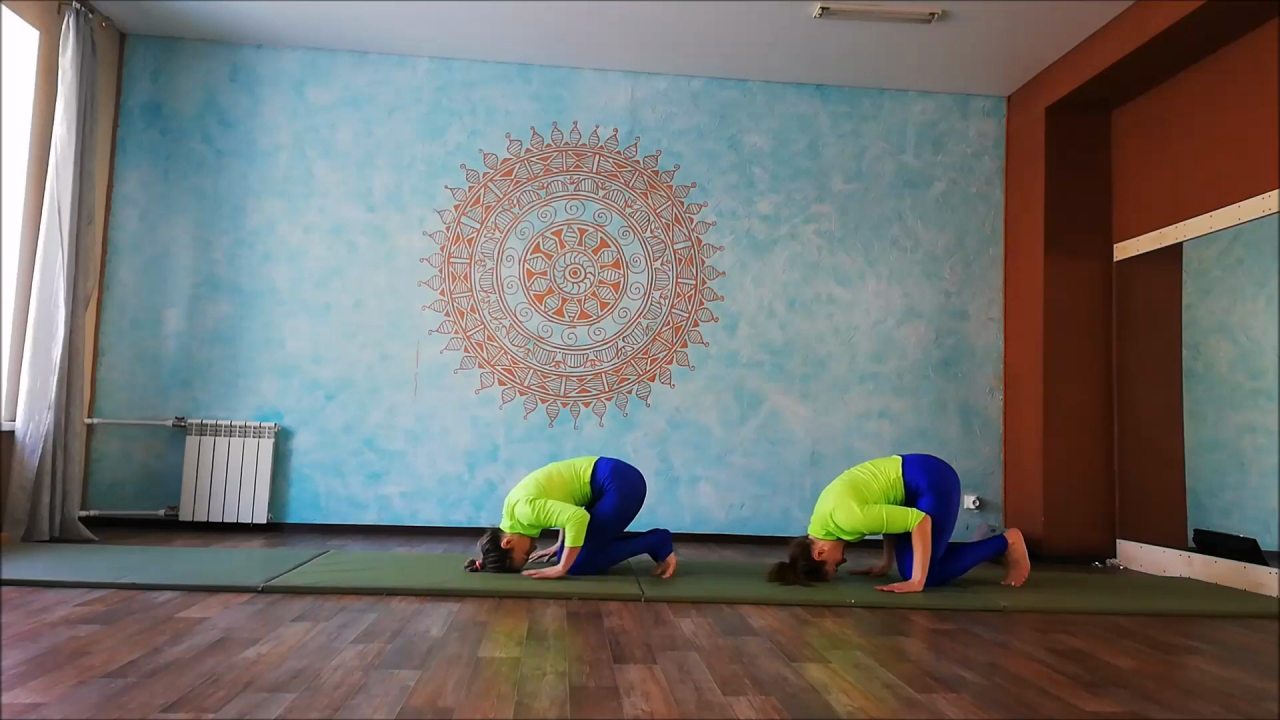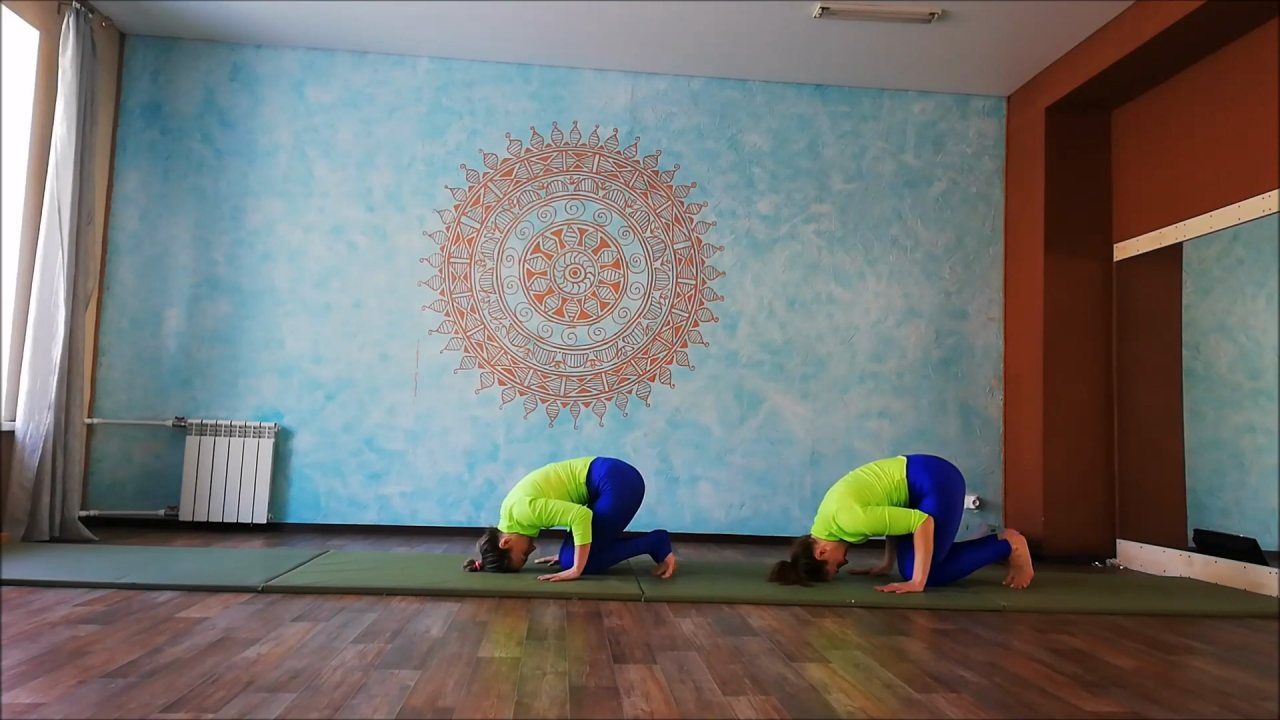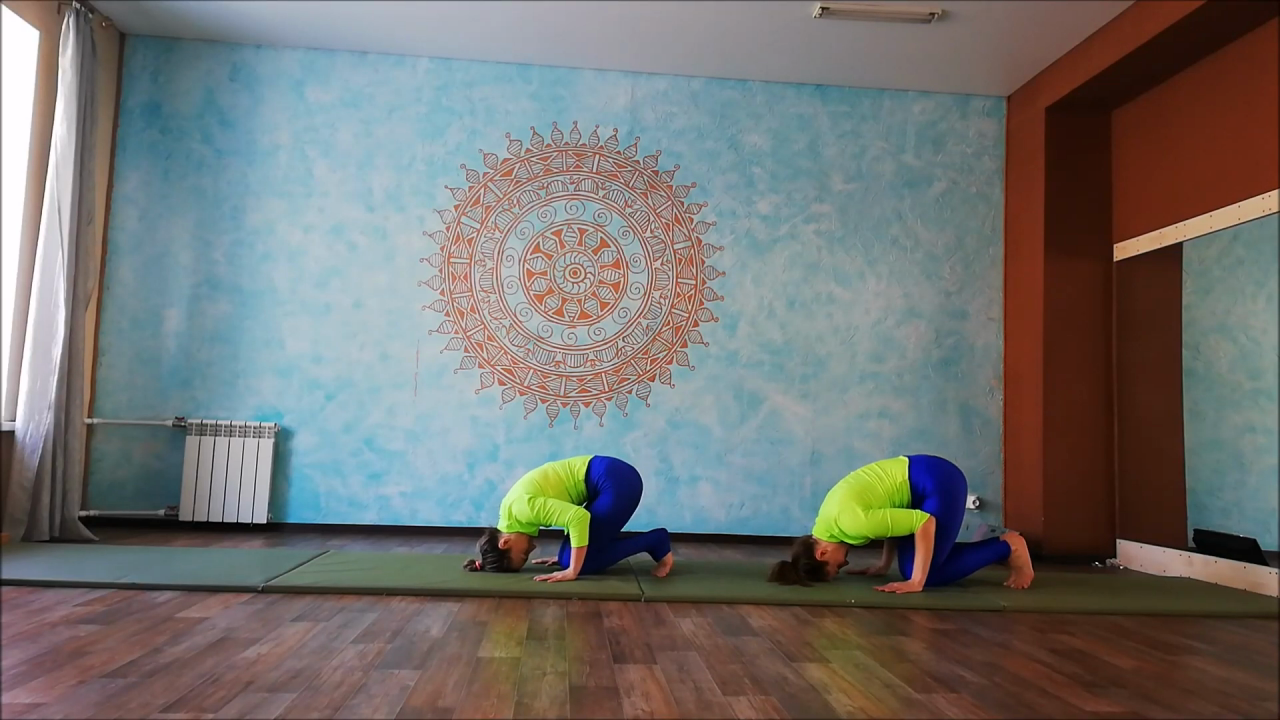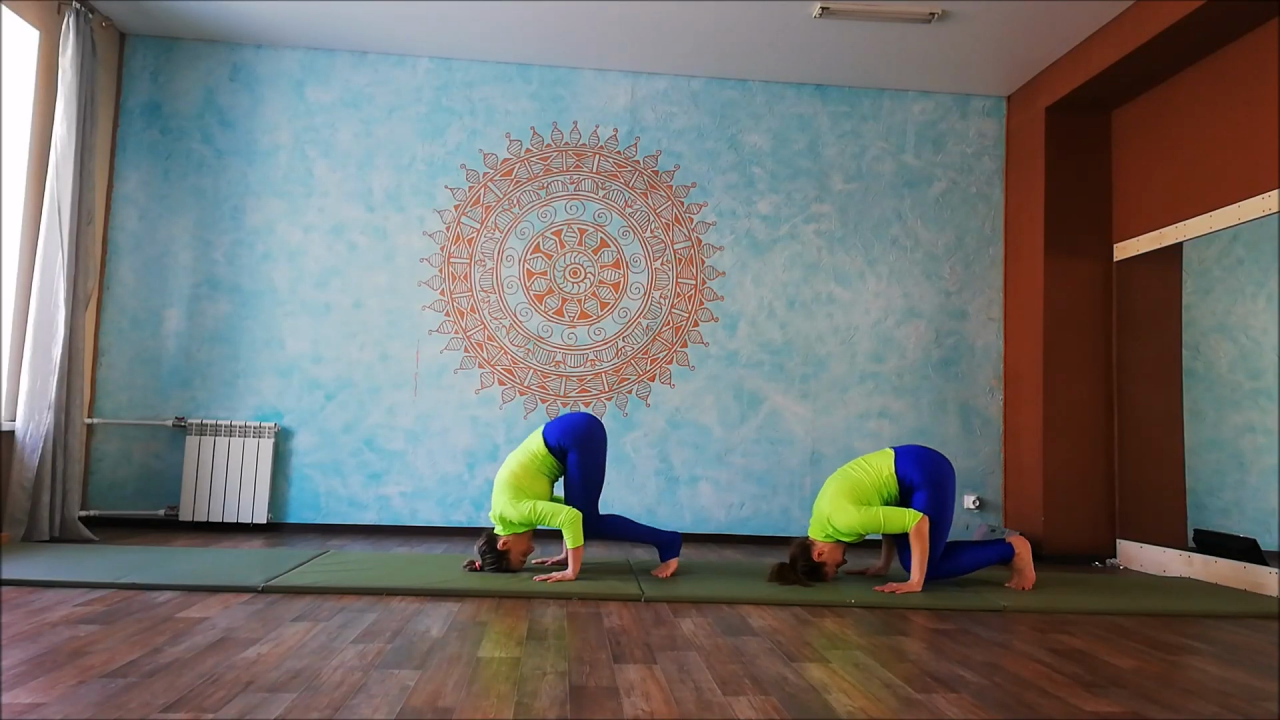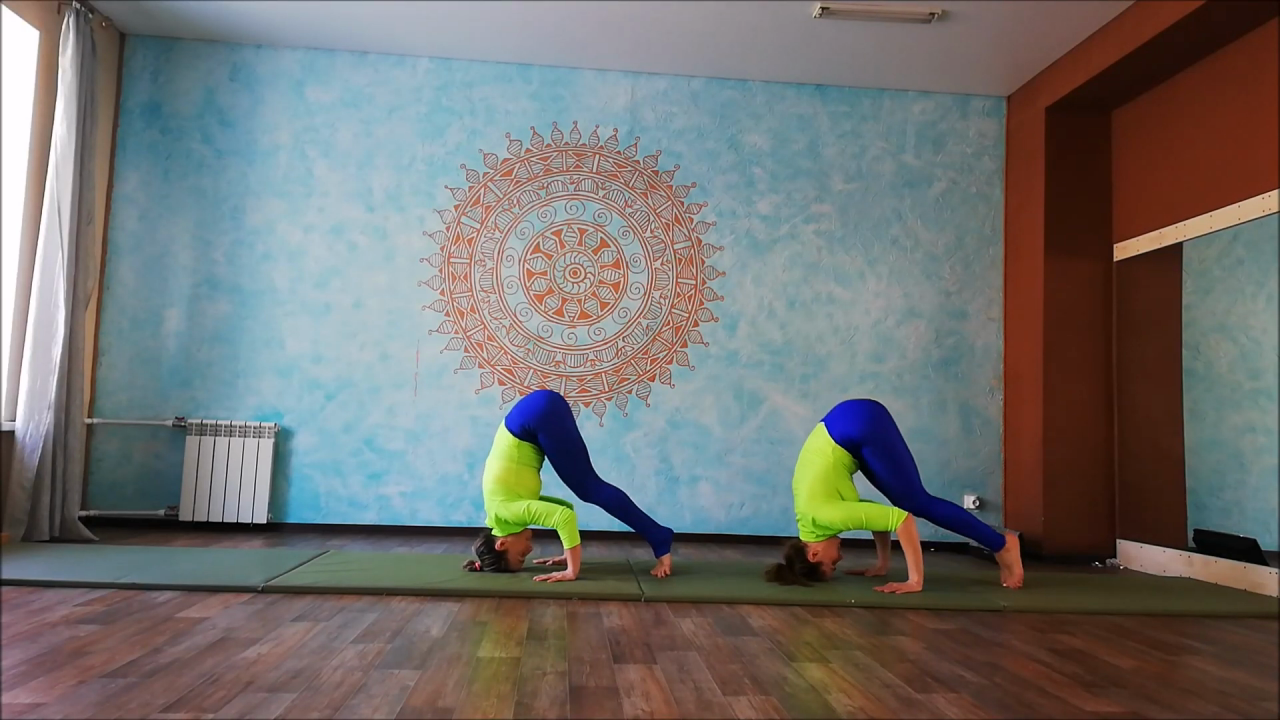
dt=0.5s
person 1, frame 1
left shoulder: (844, 516)
right shoulder: (824, 518)
left elbow: (919, 520)
left wrist: (917, 582)
right wrist: (886, 563)
left hip: (932, 481)
right hip: (913, 479)
left knee: (928, 575)
right knee: (911, 568)
left ankle: (1006, 542)
right ankle: (999, 545)
person 1, frame 2
left shoulder: (846, 519)
right shoulder: (829, 518)
left elbow: (922, 522)
left wrist: (918, 582)
right wrist: (887, 564)
left hip: (936, 482)
right hip: (918, 480)
left knee: (927, 575)
right knee: (911, 568)
left ankle: (1008, 546)
right ankle: (1000, 541)
person 1, frame 3
left shoulder: (849, 522)
right shoulder: (830, 518)
left elbow: (925, 522)
left wrist: (917, 582)
right wrist: (884, 564)
left hip: (939, 484)
right hip: (921, 480)
left knee: (927, 575)
right knee: (910, 569)
left ankle: (1008, 547)
right ankle: (1004, 545)
person 1, frame 4
left shoulder: (839, 519)
right shoulder: (825, 520)
left elbow: (918, 522)
left wrist: (916, 582)
right wrist: (883, 564)
left hip: (924, 472)
right hip: (909, 469)
left knee: (928, 567)
right knee: (916, 560)
left ankle: (1013, 550)
right ankle: (1009, 548)
person 1, frame 5
left shoulder: (820, 516)
right shoulder: (813, 517)
left elbow: (901, 518)
left wrist: (915, 581)
right wrist: (882, 564)
right hip: (852, 426)
left knee: (917, 504)
right knee: (911, 505)
left ankle: (1002, 544)
person 2, frame 1
left shoulder: (522, 508)
right shoulder: (517, 507)
left elbow: (576, 518)
left wrist: (562, 567)
right wrist: (559, 546)
left hip: (620, 484)
right hip: (615, 480)
left knee: (580, 563)
right knee: (570, 554)
left ankle: (657, 543)
right ankle: (653, 540)
person 2, frame 2
left shoulder: (520, 510)
right shoulder: (518, 508)
left elbow: (580, 515)
left wrist: (575, 569)
right wrist: (566, 555)
left hip: (617, 484)
right hip: (614, 479)
left knee: (579, 560)
right knee: (572, 556)
left ankle: (656, 544)
right ankle: (654, 543)
person 2, frame 3
left shoulder: (520, 508)
right shoulder: (517, 507)
left elbow: (578, 517)
left wrist: (572, 571)
right wrist: (566, 557)
left hip: (616, 483)
right hip: (612, 479)
left knee: (582, 563)
right knee: (571, 557)
left ankle: (655, 542)
right ankle: (653, 542)
person 2, frame 4
left shoulder: (510, 511)
right shoulder: (508, 511)
left elbow: (571, 517)
right elbow: (566, 513)
left wrist: (572, 571)
right wrist: (566, 556)
left hip: (577, 434)
right hip: (576, 430)
left knee: (588, 522)
left ankle: (668, 544)
person 2, frame 5
left shoulder: (504, 510)
right shoulder: (503, 509)
left elbow: (565, 517)
left wrist: (572, 571)
right wrist: (569, 556)
left knee: (589, 489)
right knee: (588, 490)
left ankle: (659, 539)
